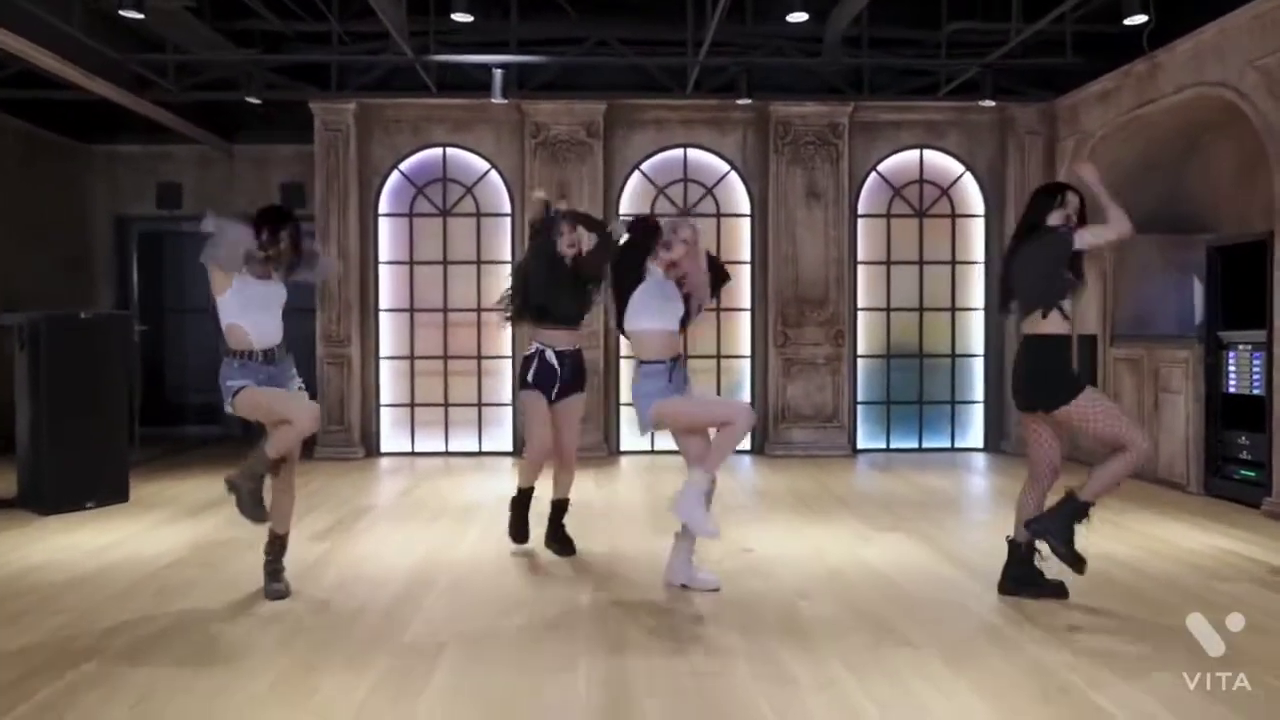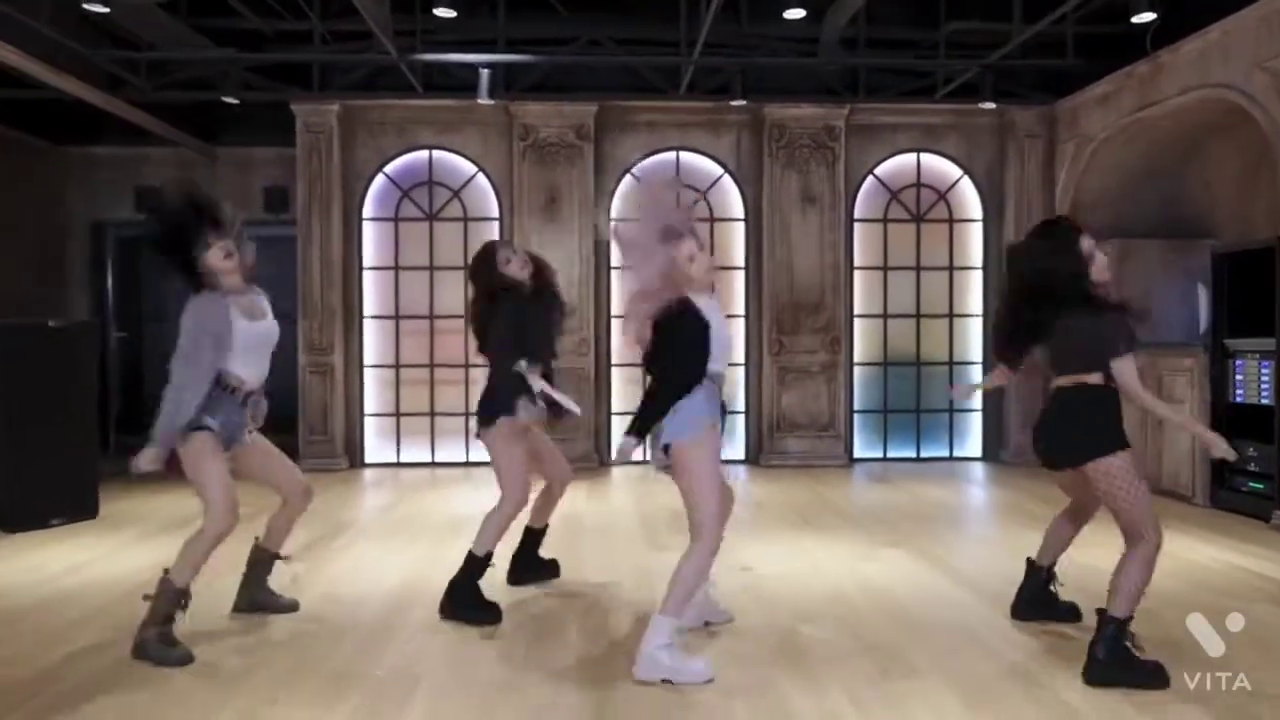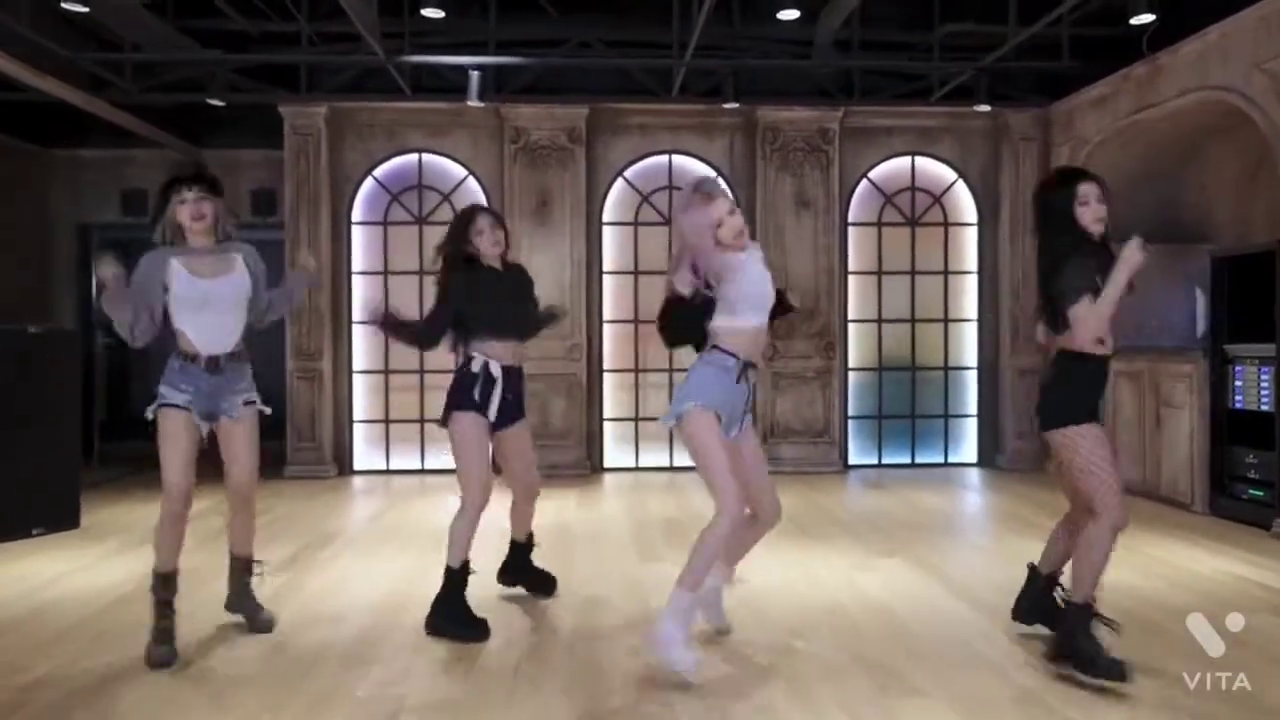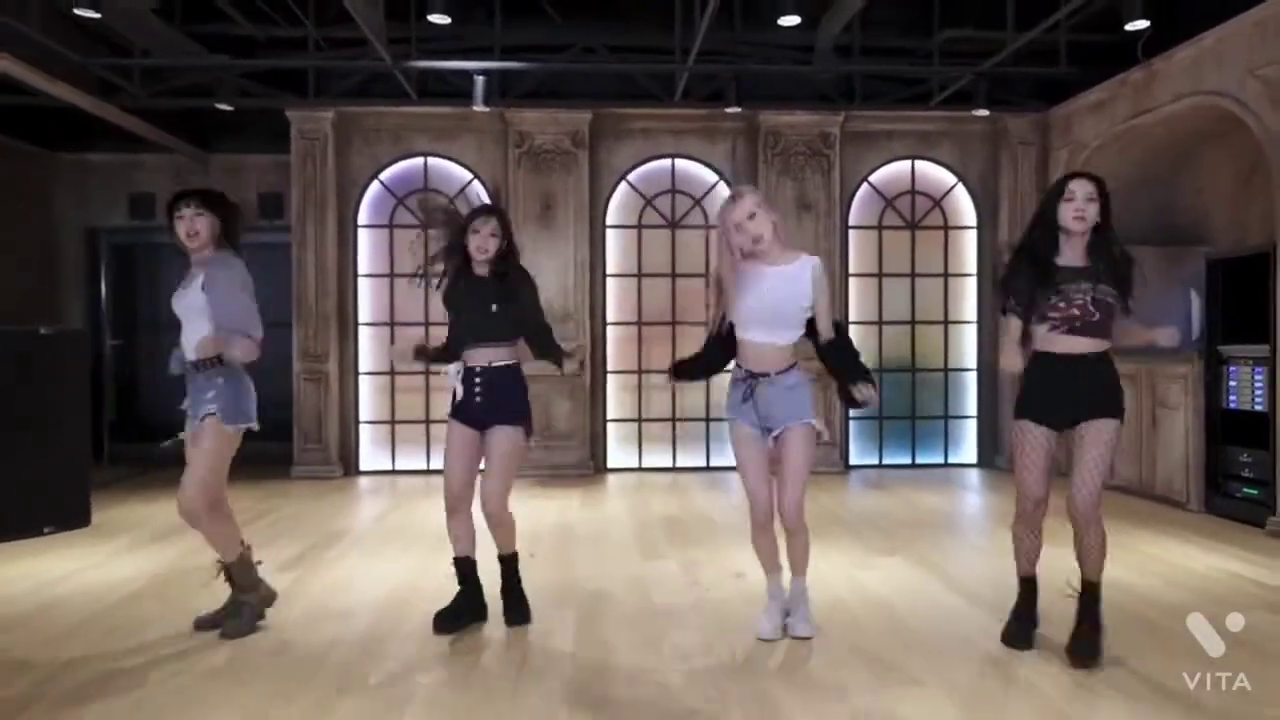
dt=0.3s
person 1, frame 1
left shoulder: (1024, 253)
right shoulder: (1050, 244)
right elbow: (1122, 228)
right wrist: (1097, 185)
left hip: (1029, 374)
right hip: (1051, 374)
left knee: (1044, 469)
right knee: (1135, 446)
left ankle: (1018, 566)
right ankle: (1061, 519)
person 1, frame 2
left shoulder: (1046, 313)
right shoulder: (1103, 316)
left elbow: (1007, 367)
right elbow: (1137, 392)
left wrist: (980, 384)
right wrist: (1200, 431)
left hip: (1053, 426)
right hip: (1093, 425)
left knee: (1083, 504)
right knee: (1145, 534)
left ankle: (1034, 591)
right ankle: (1108, 650)
person 1, frame 3
left shoulder: (1086, 259)
right shoulder: (1077, 262)
left elbow: (1049, 336)
right elbow: (1088, 336)
right wrist: (1123, 275)
left hip: (1069, 394)
right hip: (1074, 396)
left knee: (1087, 507)
right knee: (1110, 512)
left ankle: (1036, 595)
right ankle: (1075, 635)
person 1, frame 4
left shoulder: (1114, 264)
right shoulder: (1030, 267)
left elbow: (1118, 331)
right elbow: (1012, 334)
left wrist: (1151, 335)
right wrist: (1011, 352)
left hip: (1097, 387)
right hip: (1042, 385)
left knee: (1084, 504)
right knee: (1029, 503)
left ankle: (1090, 610)
right ankle: (1027, 602)
person 2, frame 1
left shoulder: (276, 266)
right shoulder: (223, 264)
left elbow: (315, 264)
right elbow: (232, 242)
left hip: (282, 369)
right hip: (242, 376)
left knee: (287, 470)
right knee: (308, 415)
left ankle: (274, 566)
right ankle: (248, 475)
person 2, frame 2
left shoulder: (258, 300)
right shoulder: (206, 307)
right elbow: (191, 376)
left wrist: (252, 401)
right wrist: (160, 443)
left hip: (240, 415)
right hip: (202, 421)
left knee: (298, 492)
right knee: (221, 515)
left ankle: (253, 588)
right ankle: (154, 626)
person 2, frame 3
left shoulder: (244, 258)
right shoulder: (158, 263)
left elbow: (260, 311)
right elbow: (138, 331)
left wrist: (297, 279)
right wrist: (113, 285)
left hip: (234, 382)
right hip: (182, 383)
left knee: (243, 490)
right knee: (176, 495)
left ankle: (241, 590)
right ankle: (162, 618)
person 2, frame 4
left shoulder: (226, 266)
right shoulder: (196, 273)
left elbow: (244, 328)
left wrist: (243, 344)
right wrist: (182, 358)
left hip: (224, 390)
right hip: (202, 391)
left knee: (192, 502)
right knee: (210, 502)
left ankle: (251, 588)
right ankle: (242, 596)
person 3, frame 1
left shoulder: (676, 286)
right shoulder: (633, 272)
left elbow: (716, 279)
right elbow: (639, 237)
left wrist: (693, 245)
left hip: (677, 383)
right hip: (655, 392)
left knee: (706, 474)
right knee: (742, 414)
left ankle: (681, 564)
right ankle: (689, 496)
person 3, frame 2
left shoulder: (689, 309)
right shoulder: (685, 313)
right elbow: (670, 380)
right wrist: (636, 433)
left hip: (693, 421)
right hip: (692, 421)
left knee: (722, 504)
right knee: (708, 533)
left ankle: (696, 599)
right ankle: (656, 648)
person 3, frame 3
left shoulder: (752, 257)
right shoulder: (707, 270)
right elbow: (684, 330)
right wrist: (676, 300)
left hip: (737, 396)
right hip: (706, 391)
left knee: (767, 512)
right knee: (731, 510)
left ankle: (712, 588)
right ankle: (672, 624)
person 3, frame 4
left shoulder: (809, 269)
right shoulder: (736, 276)
left elbow: (826, 340)
left wrist: (855, 384)
left hip: (790, 396)
right hip: (745, 397)
left knee: (790, 509)
right knee: (761, 512)
left ankle: (798, 596)
right ankle: (775, 596)
person 4, frame 1
left shoulder: (585, 272)
right shoulder: (539, 271)
right elbow: (539, 246)
right wrist: (547, 213)
left hip: (572, 366)
right hip: (538, 364)
left knee: (568, 452)
right knee: (540, 446)
left ankle: (555, 525)
right ankle: (520, 502)
person 4, frame 2
left shoulder: (541, 298)
right shoulder: (509, 304)
right elbow: (504, 359)
right wrist: (522, 400)
left hip: (521, 404)
right hip: (505, 404)
left knee: (560, 475)
right knee: (515, 495)
left ankle: (526, 558)
right ankle: (461, 590)
person 4, frame 3
left shoulder: (518, 277)
right shoulder: (463, 281)
right elbow: (427, 334)
right wrist: (391, 324)
left hip: (511, 388)
right hip: (474, 389)
left knee: (528, 484)
right knee: (476, 493)
left ankle: (518, 562)
right ankle: (448, 602)
person 4, frame 4
left shoulder: (516, 280)
right shoulder: (455, 284)
left elbow: (537, 335)
left wrist: (561, 358)
right wrist: (422, 353)
left hip: (504, 390)
right hip: (466, 393)
left knee: (493, 502)
right knee: (454, 496)
left ankle: (512, 588)
right ankle: (470, 594)
